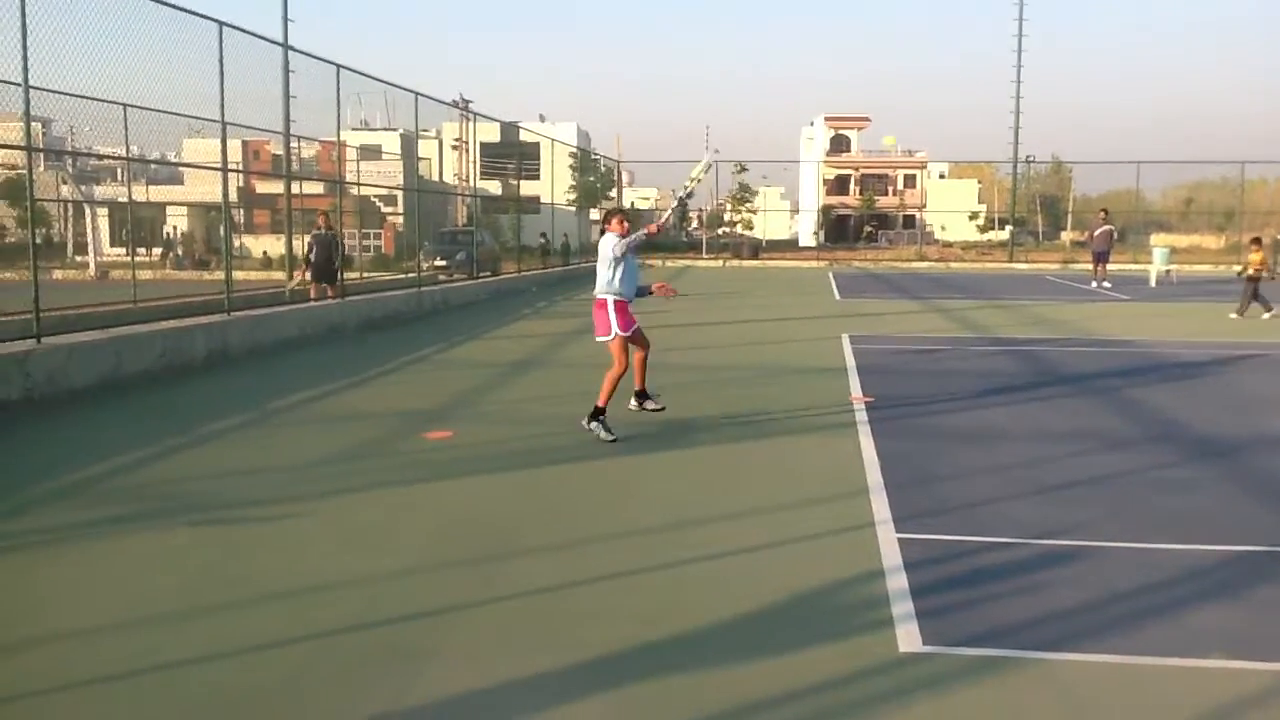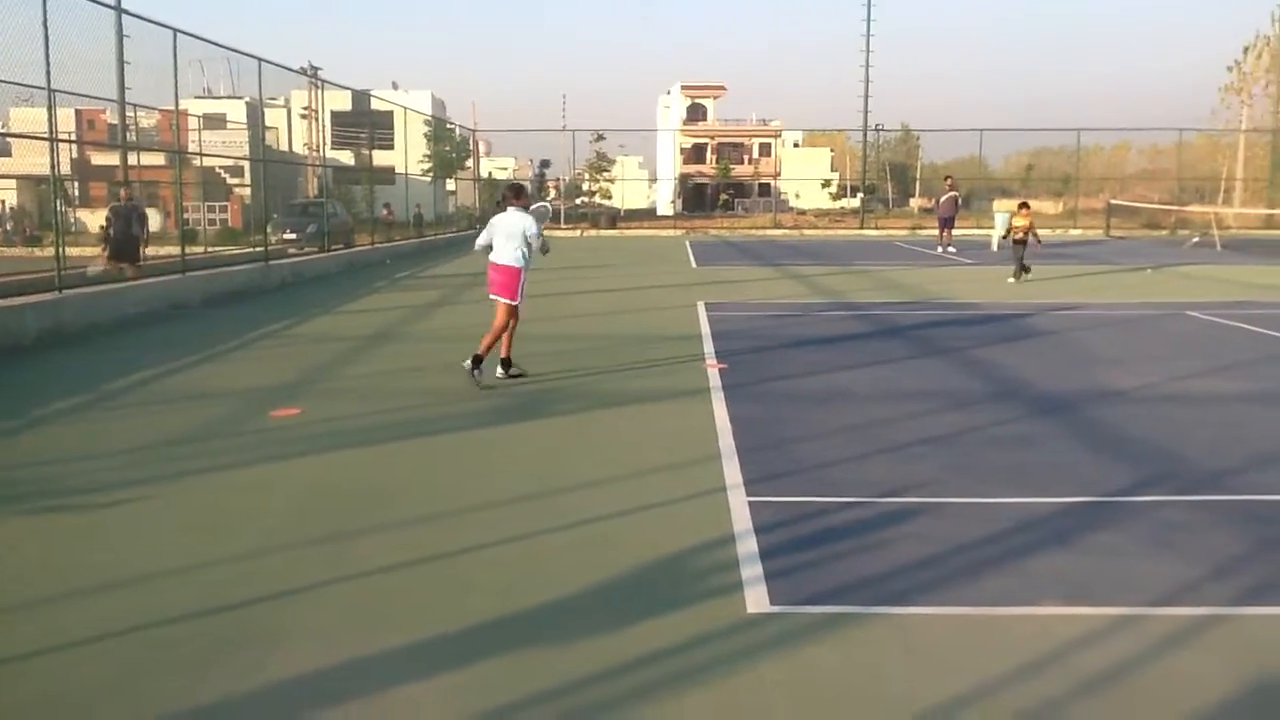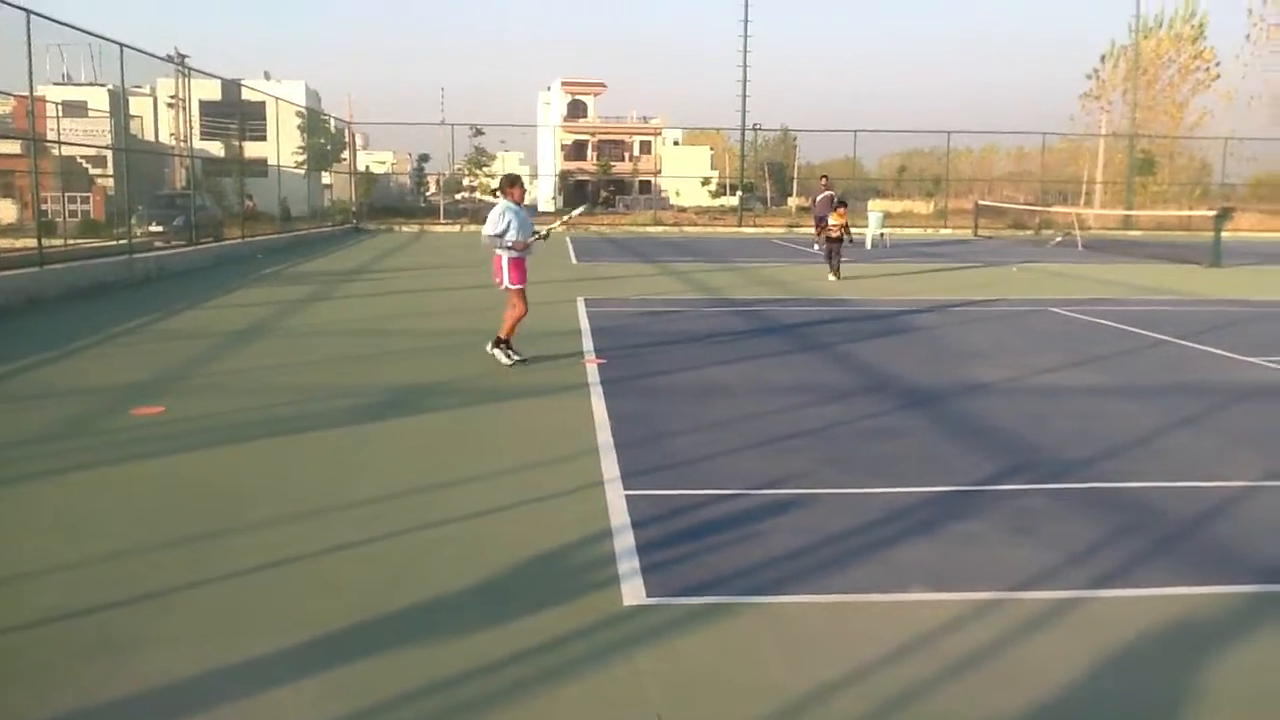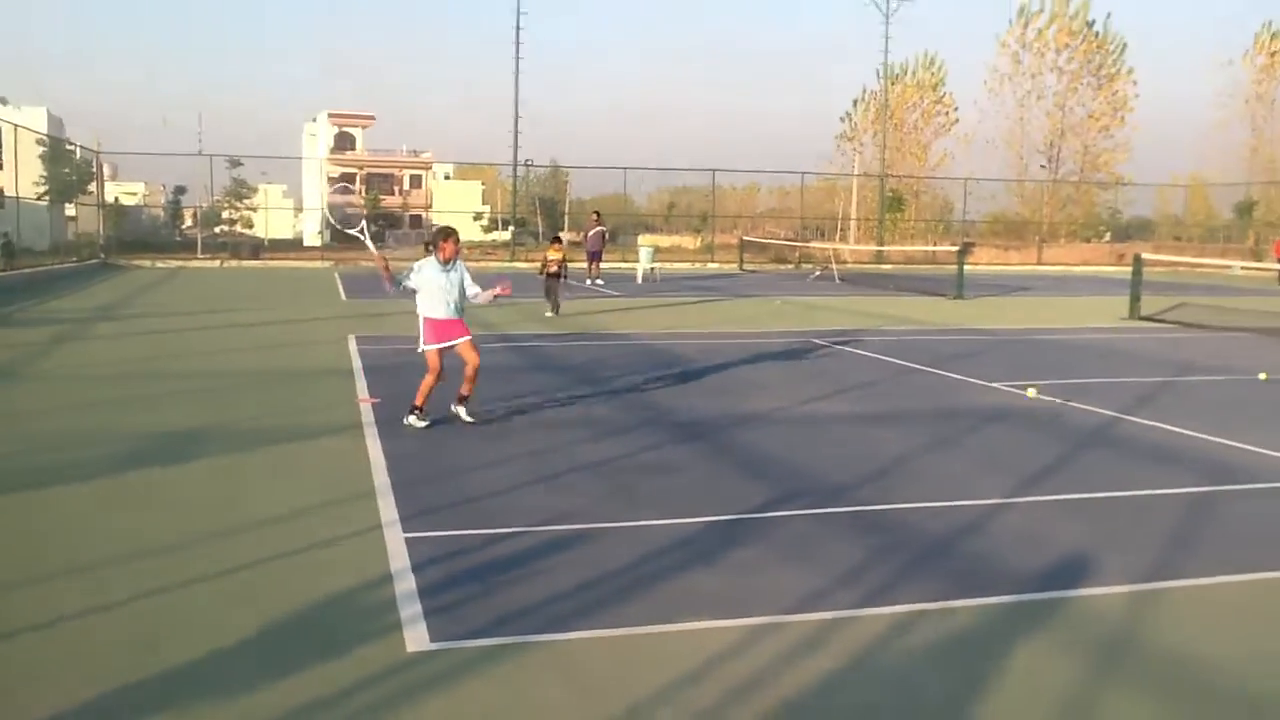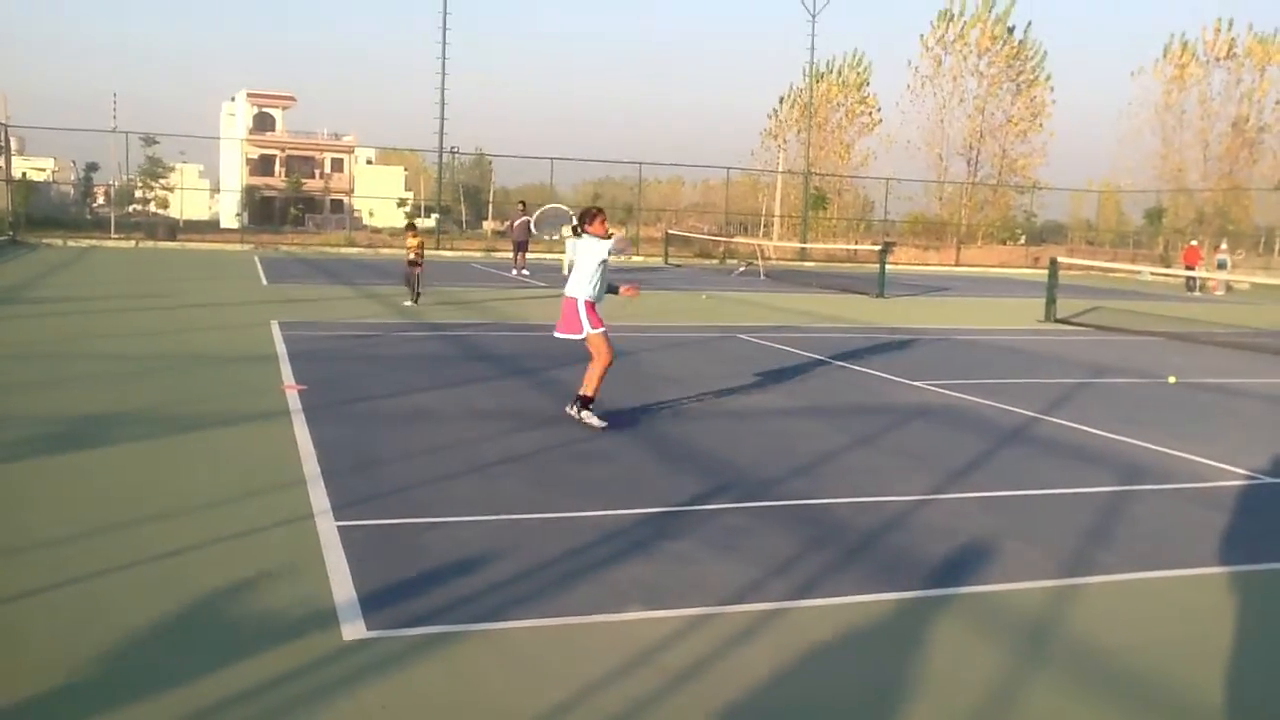
dt=1s
person 1, frame 1
left shoulder: (627, 253)
right shoulder: (607, 242)
right elbow: (619, 249)
left wrist: (651, 289)
right wrist: (645, 232)
left hip: (620, 306)
right hip: (609, 306)
left knee: (643, 345)
right knee: (620, 364)
left ankle: (640, 397)
right ankle: (596, 417)
person 1, frame 2
left shoulder: (497, 219)
right shoulder: (527, 220)
left elbow: (479, 244)
right elbow: (540, 245)
right wrist: (544, 245)
left hip: (496, 267)
right hip: (513, 272)
left knee: (512, 318)
right knee: (501, 323)
left ankle: (505, 365)
right ankle: (475, 362)
person 1, frame 3
left shoulder: (521, 210)
right shoulder: (500, 211)
left elbow: (527, 233)
right elbow: (488, 238)
left wrist: (539, 235)
right wrist: (512, 244)
left hip: (518, 261)
right hip: (507, 262)
left knee: (515, 305)
right knee: (521, 308)
left ankle: (504, 345)
right ankle: (498, 343)
person 1, frame 4
left shoulder: (460, 268)
right shoulder: (421, 268)
left elbow: (475, 296)
right elbow: (398, 286)
left wrist: (494, 292)
right wrist: (386, 273)
left hip: (454, 323)
right hip: (431, 323)
left knee: (474, 361)
right knee: (435, 369)
left ankle: (460, 402)
right ankle: (415, 412)
person 1, frame 5
left shoulder: (595, 246)
right shoulder: (589, 244)
right elbow: (616, 244)
left wrist: (619, 289)
right wrist: (611, 238)
left hip: (585, 306)
right hip: (579, 305)
left knee: (601, 357)
right knee: (606, 355)
left ankle: (581, 404)
right ankle: (583, 404)
